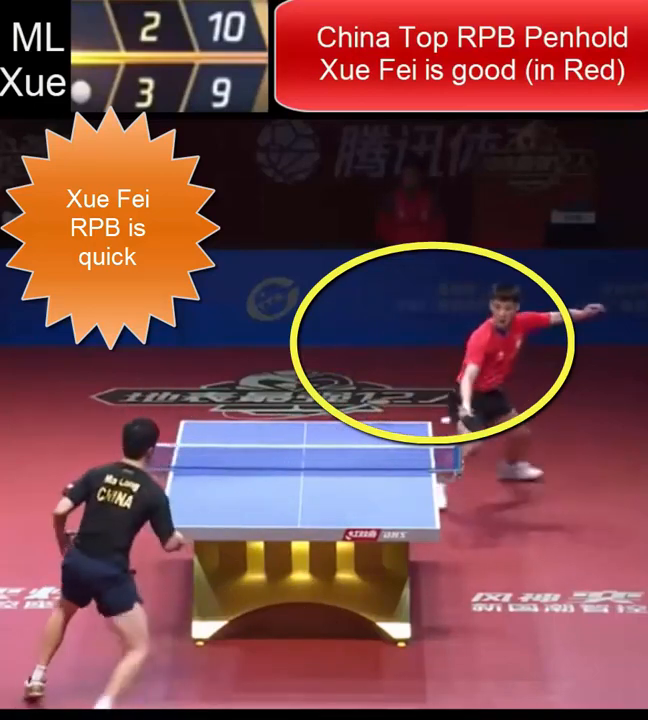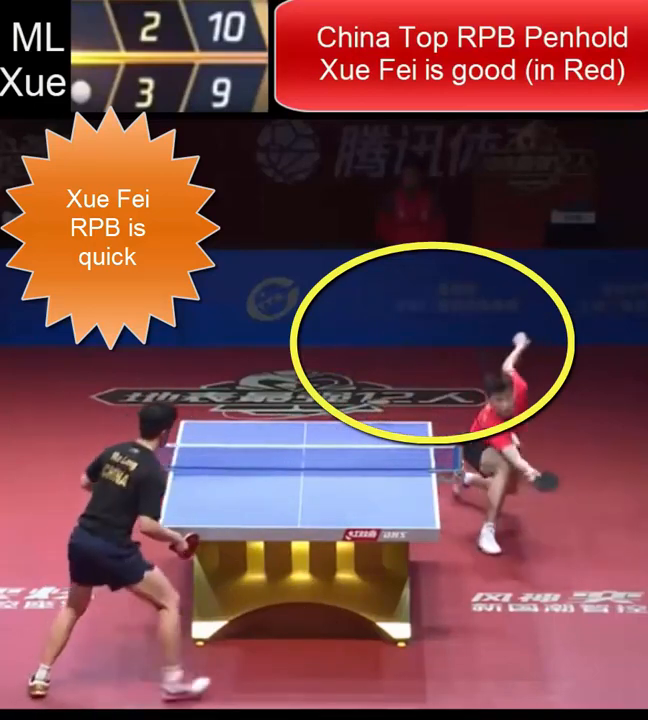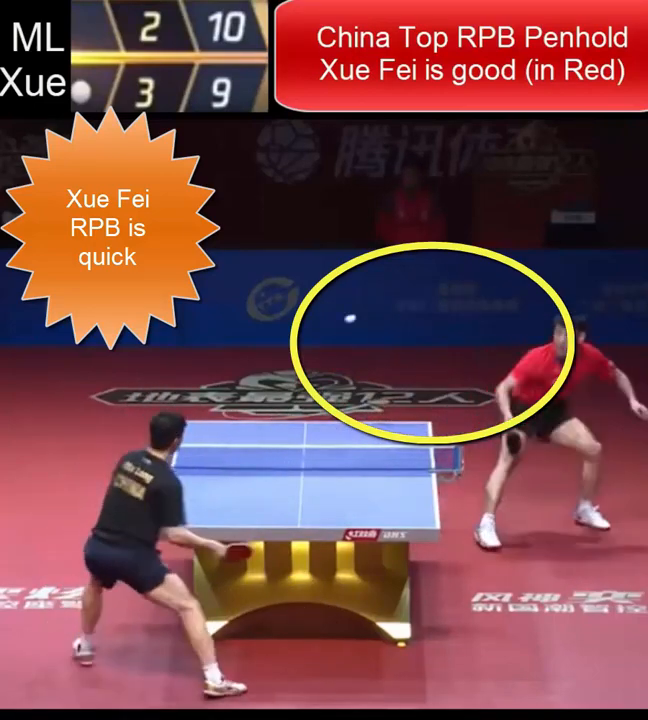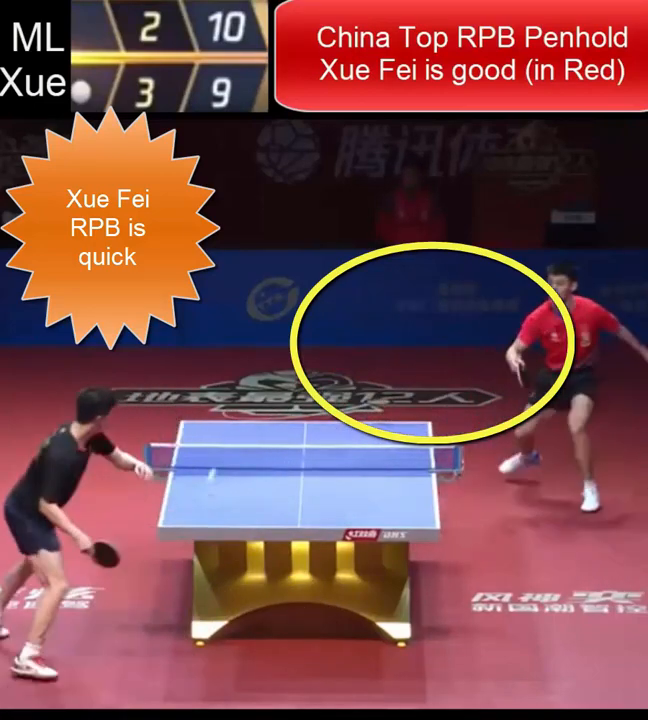
dt=0.4s
person 1, frame 1
left shoulder: (95, 474)
right shoulder: (153, 493)
left elbow: (59, 511)
right elbow: (171, 544)
left wrist: (62, 538)
right wrist: (180, 537)
left hip: (75, 562)
right hip: (111, 573)
left knee: (62, 613)
right knee: (137, 650)
left ankle: (37, 680)
right ankle: (103, 707)
person 1, frame 2
left shoulder: (113, 452)
right shoulder: (153, 472)
left elbow: (85, 482)
right elbow: (147, 525)
right wrist: (176, 539)
left hip: (80, 540)
right hip: (113, 550)
left knee: (73, 607)
right knee: (169, 603)
left ankle: (41, 677)
right ankle: (173, 682)
person 1, frame 3
left shoulder: (127, 459)
right shoulder: (168, 481)
right elbow: (173, 534)
right wrist: (212, 545)
left hip: (96, 548)
right hip: (132, 557)
left knee: (95, 585)
right knee: (189, 608)
left ankle: (84, 647)
right ankle: (214, 679)
person 1, frame 4
left shoulder: (80, 434)
right shoulder: (62, 455)
left elbow: (116, 455)
right elbow: (46, 506)
left wrist: (135, 463)
right wrist: (77, 535)
right hip: (27, 515)
left knee: (32, 565)
right knee: (56, 585)
right ankle: (27, 658)
person 2, frame 1
left shoulder: (521, 321)
right shoulder: (481, 338)
left elbow: (558, 317)
right elbow: (468, 375)
left wrist: (584, 313)
right wrist: (466, 406)
left hip: (491, 392)
right hip: (473, 396)
left knee: (522, 433)
right knee: (472, 445)
left ankle: (511, 467)
person 2, frame 2
left shoulder: (518, 387)
right shoulder: (491, 422)
left elbow: (507, 366)
right elbow: (512, 457)
left wrist: (520, 345)
right wrist: (527, 470)
left hip: (506, 440)
right hip: (479, 445)
left knee: (509, 487)
right knee: (504, 470)
left ankle: (465, 478)
right ankle: (487, 531)
person 2, frame 3
left shoulder: (590, 356)
right shoulder: (538, 357)
left elbow: (618, 376)
right elbow: (503, 388)
right wrist: (508, 418)
left hip: (551, 410)
right hip: (521, 410)
left knee: (593, 450)
right knee: (508, 462)
left ankle: (586, 509)
right ankle: (487, 523)
person 2, frame 4
left shoulder: (591, 311)
right shoulder: (538, 317)
left elbow: (619, 330)
right elbow: (515, 349)
right wrist: (514, 359)
left hip: (581, 375)
right hip: (552, 375)
left knee: (577, 427)
right knee: (522, 432)
left ankle: (590, 488)
right ankle: (527, 457)
